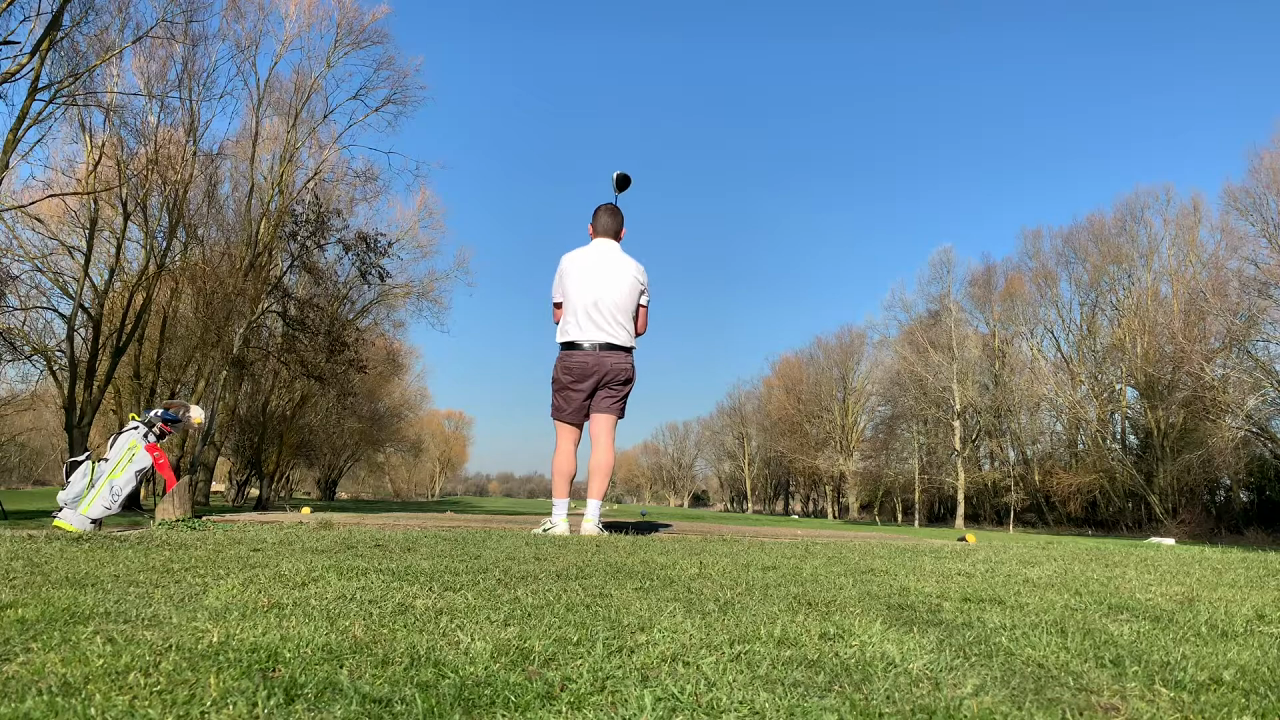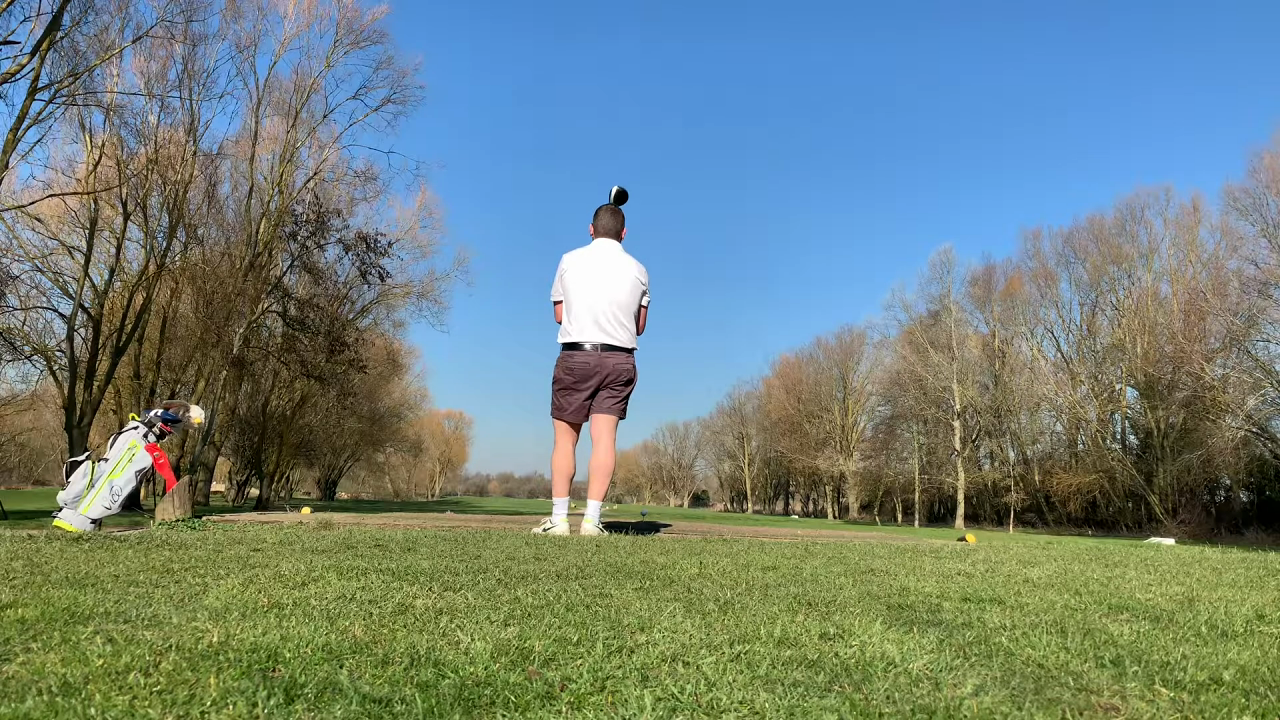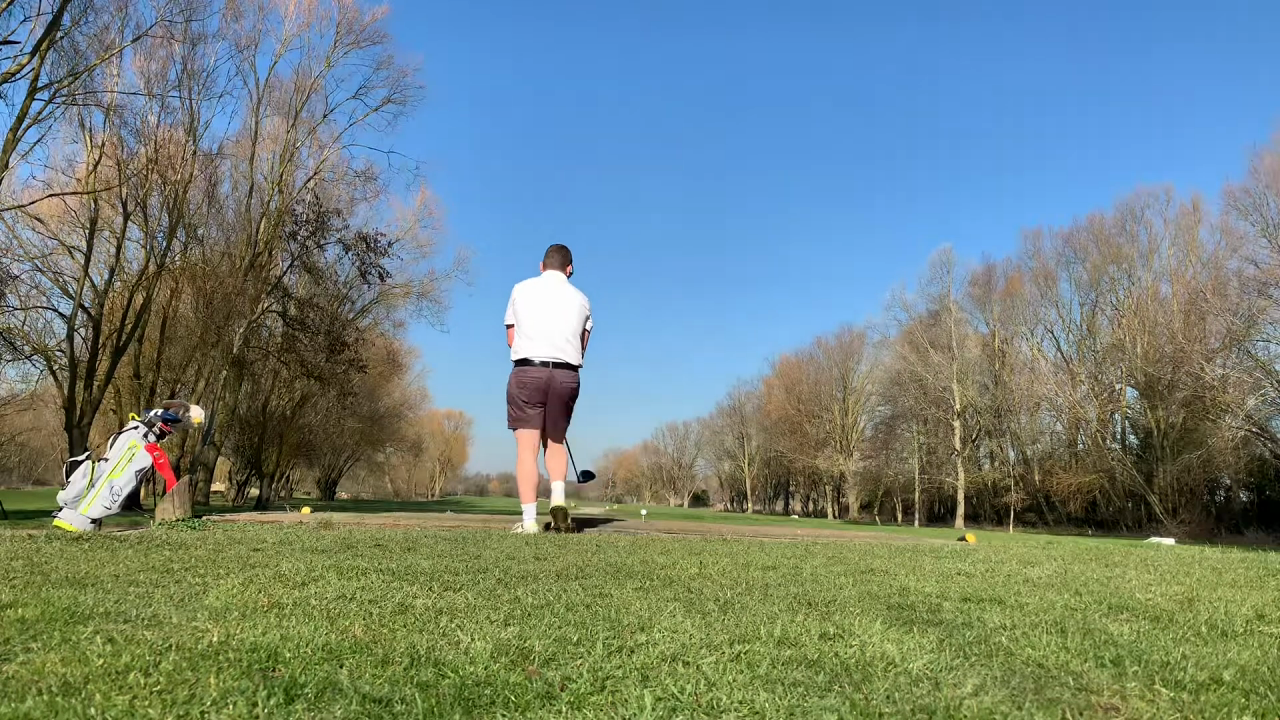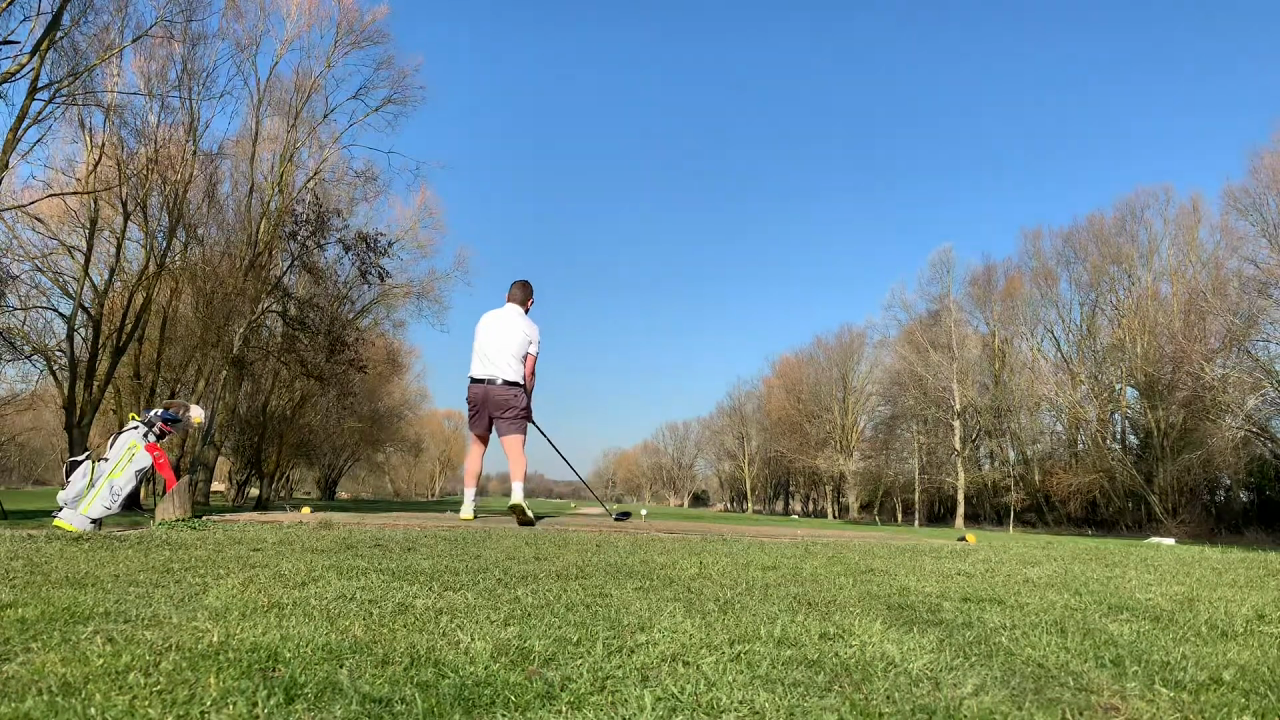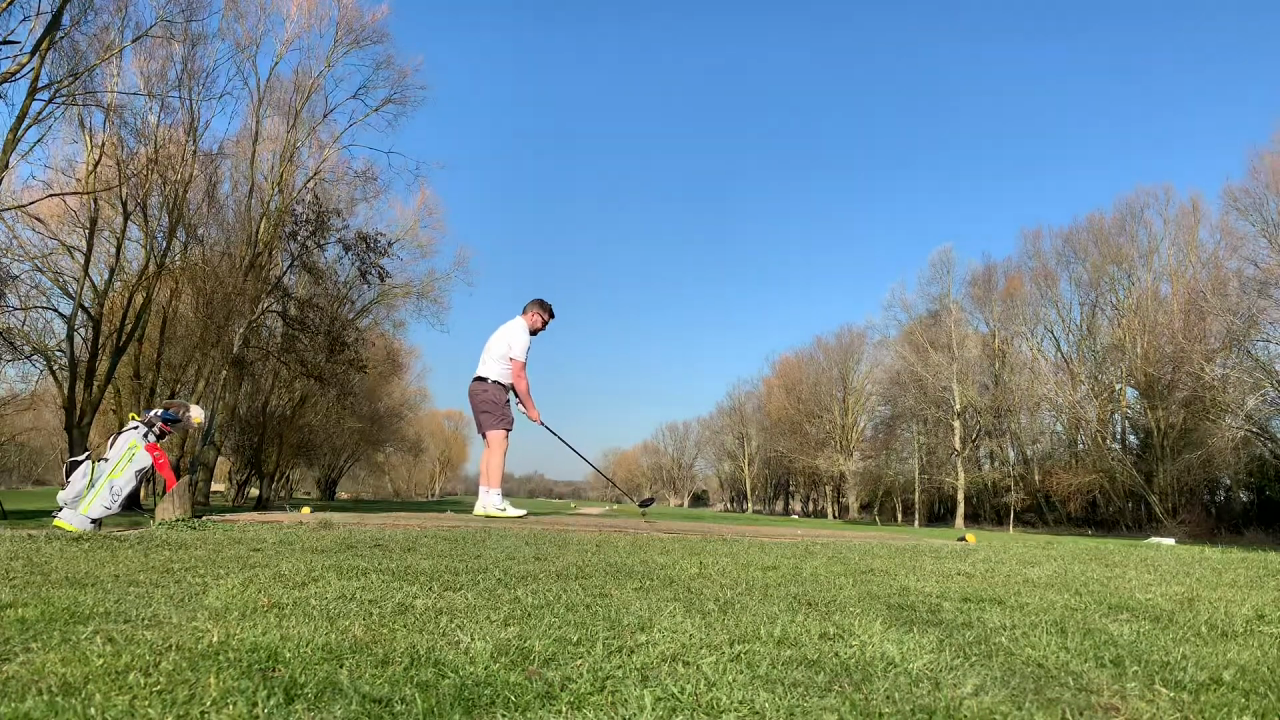
dt=1s
person 1, frame 1
left shoulder: (570, 261)
right shoulder: (636, 270)
left elbow: (558, 317)
right elbow: (640, 327)
left hip: (574, 357)
right hip: (618, 360)
left knee: (567, 440)
right knee: (603, 439)
left ankle: (559, 519)
right ankle: (591, 519)
person 1, frame 2
left shoulder: (570, 260)
right shoulder: (637, 270)
left elbow: (560, 315)
right elbow: (640, 326)
left hip: (576, 358)
right hip: (619, 360)
left knee: (565, 440)
right knee: (604, 439)
left ankle: (559, 519)
right ankle: (591, 519)
person 1, frame 3
left shoulder: (521, 289)
right shoulder: (581, 299)
left elbow: (511, 339)
right elbow: (582, 347)
left hip: (527, 373)
right hip: (566, 376)
left knee: (527, 449)
right knee: (555, 445)
left ankle: (529, 520)
right ankle: (557, 497)
person 1, frame 4
left shoulder: (486, 318)
right shoulder: (530, 328)
right elbow: (528, 373)
right wrist: (527, 403)
left hip: (477, 387)
right hip: (508, 391)
left knee: (477, 446)
right knee: (515, 450)
left ankle: (468, 504)
right ankle: (517, 496)
person 1, frame 5
left shoulder: (511, 328)
right shoulder: (521, 335)
right elbow: (518, 378)
left wrist: (521, 401)
right wrist: (531, 408)
left hip: (482, 388)
right hip: (490, 390)
left knee: (491, 445)
right knee: (499, 444)
left ankle: (483, 501)
right ankle: (495, 502)
